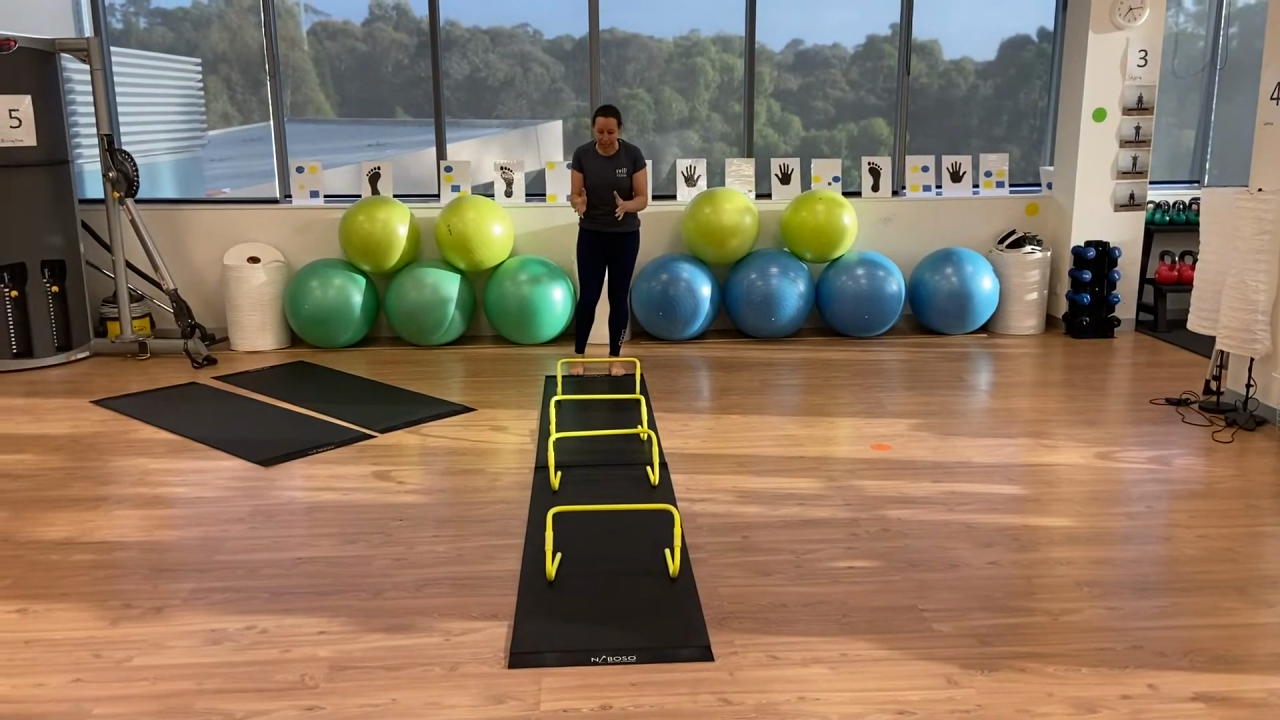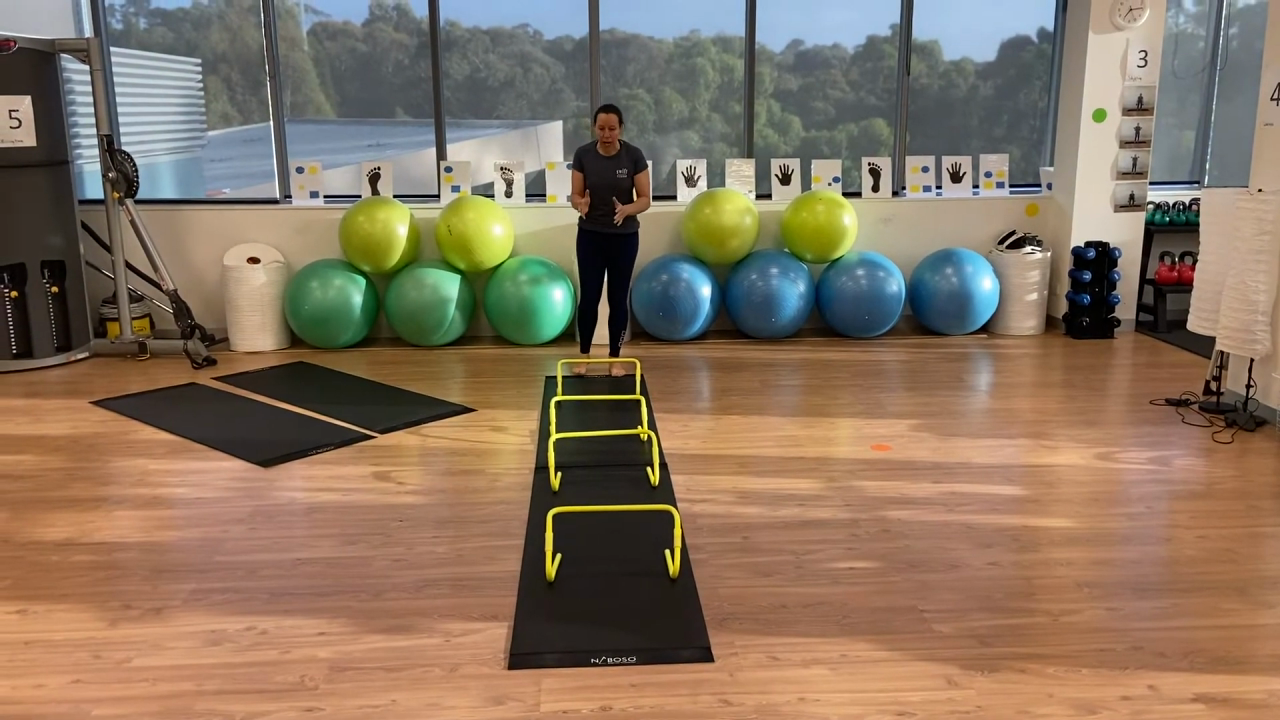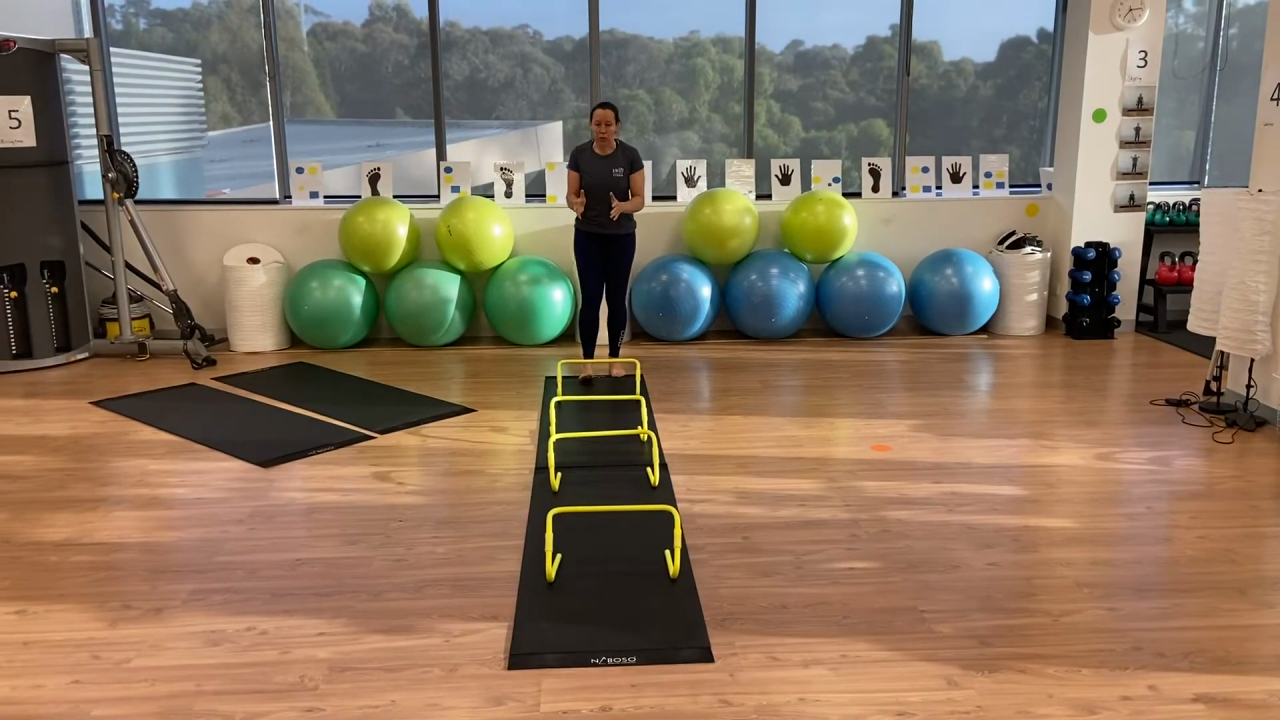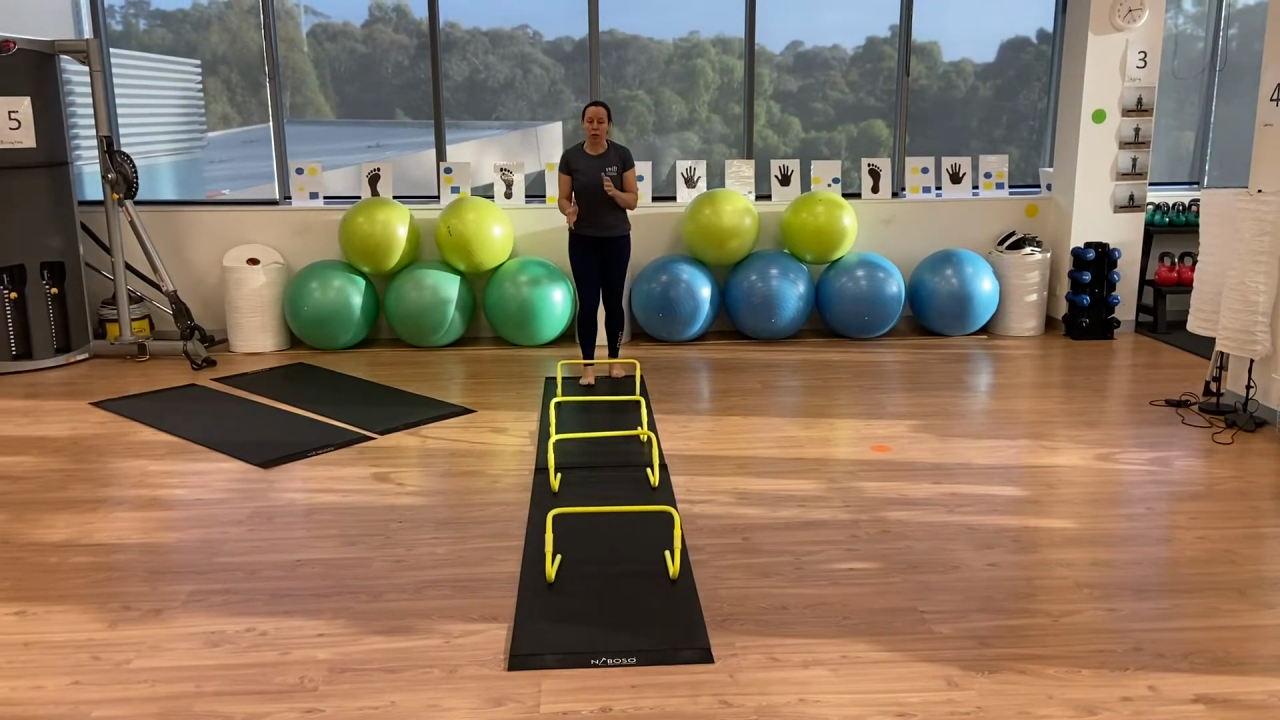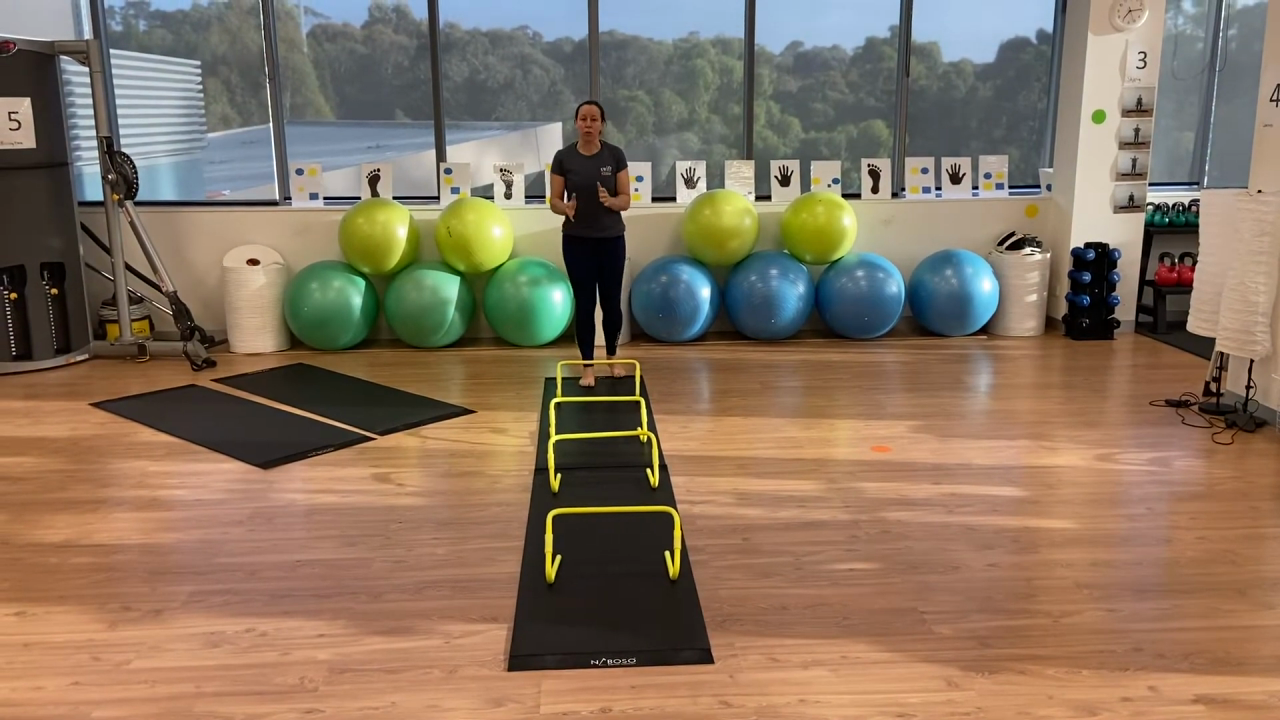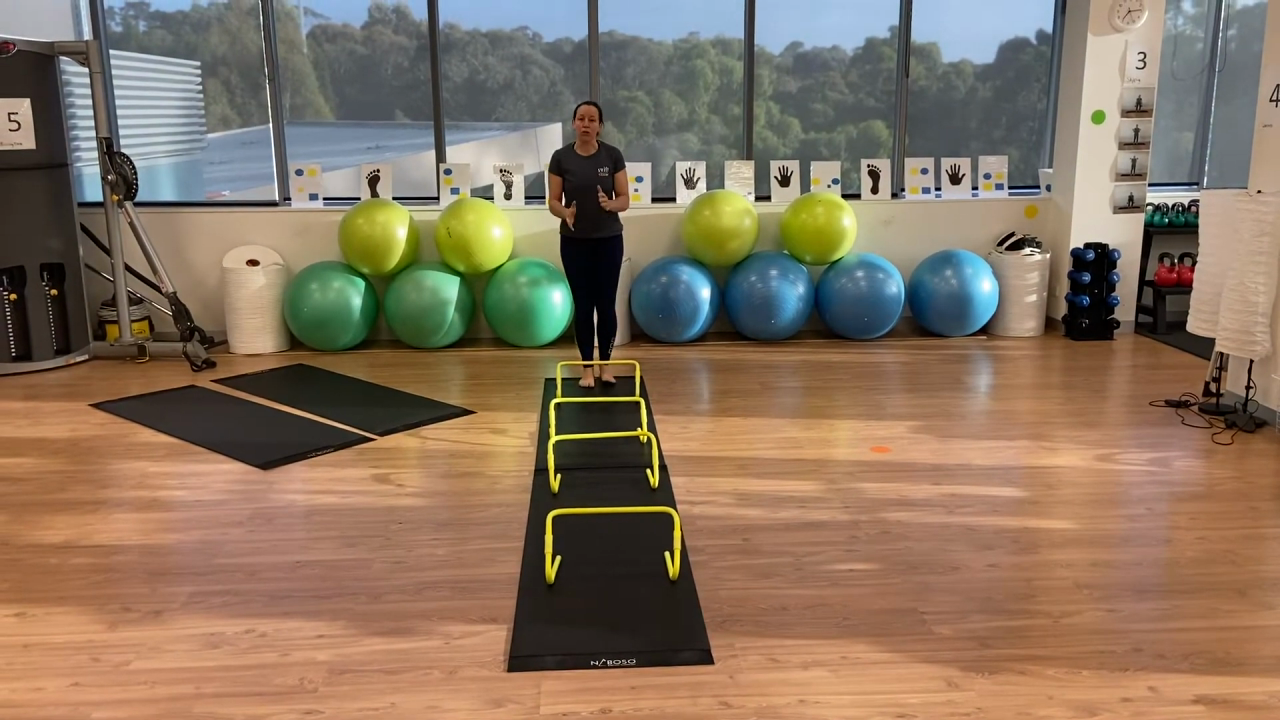
dt=0.2s
person 1, frame 1
left shoulder: (633, 154)
right shoulder: (582, 154)
left elbow: (642, 198)
right elbow: (575, 194)
left wrist: (626, 205)
right wrist: (579, 203)
left hip: (625, 235)
right hip: (591, 234)
left knee: (618, 297)
right knee: (588, 296)
left ankle: (615, 357)
right ankle: (579, 355)
person 1, frame 2
left shoulder: (634, 156)
right shoulder: (582, 155)
left elbow: (644, 199)
right elbow: (575, 194)
left wrist: (626, 209)
right wrist: (581, 204)
left hip: (624, 236)
right hip: (590, 234)
left knee: (618, 298)
right knee: (589, 296)
left ankle: (615, 357)
right ankle: (583, 355)
person 1, frame 3
left shoulder: (630, 155)
right shoulder: (578, 154)
left elbow: (639, 201)
right elbow: (572, 194)
left wrist: (622, 206)
right wrist: (576, 204)
left hip: (621, 237)
right hip: (587, 236)
left knee: (616, 299)
right knee: (591, 298)
left ankle: (615, 358)
right ankle: (587, 360)
person 1, frame 4
left shoulder: (622, 154)
right shoulder: (570, 156)
left elbow: (633, 200)
right elbow: (563, 198)
left wrist: (614, 193)
right wrist: (568, 211)
left hip: (616, 238)
right hip: (582, 240)
left knee: (613, 301)
right knee: (588, 303)
left ankle: (614, 359)
right ankle: (587, 365)
person 1, frame 5
left shoulder: (615, 155)
right shoulder: (563, 157)
left elbow: (626, 199)
right elbow: (554, 201)
left wrist: (610, 201)
right wrist: (566, 208)
left hip: (611, 239)
right hip: (576, 241)
left knee: (611, 302)
right knee: (584, 304)
left ankle: (613, 357)
right ankle: (588, 366)
person 1, frame 6
left shoulder: (613, 155)
right shoulder: (560, 157)
left elbow: (624, 199)
right elbow: (553, 201)
left wrist: (611, 204)
right wrist: (564, 213)
left hip: (608, 239)
right hip: (574, 241)
left knee: (605, 304)
right knee: (583, 304)
left ankle: (605, 363)
right ankle: (587, 367)
